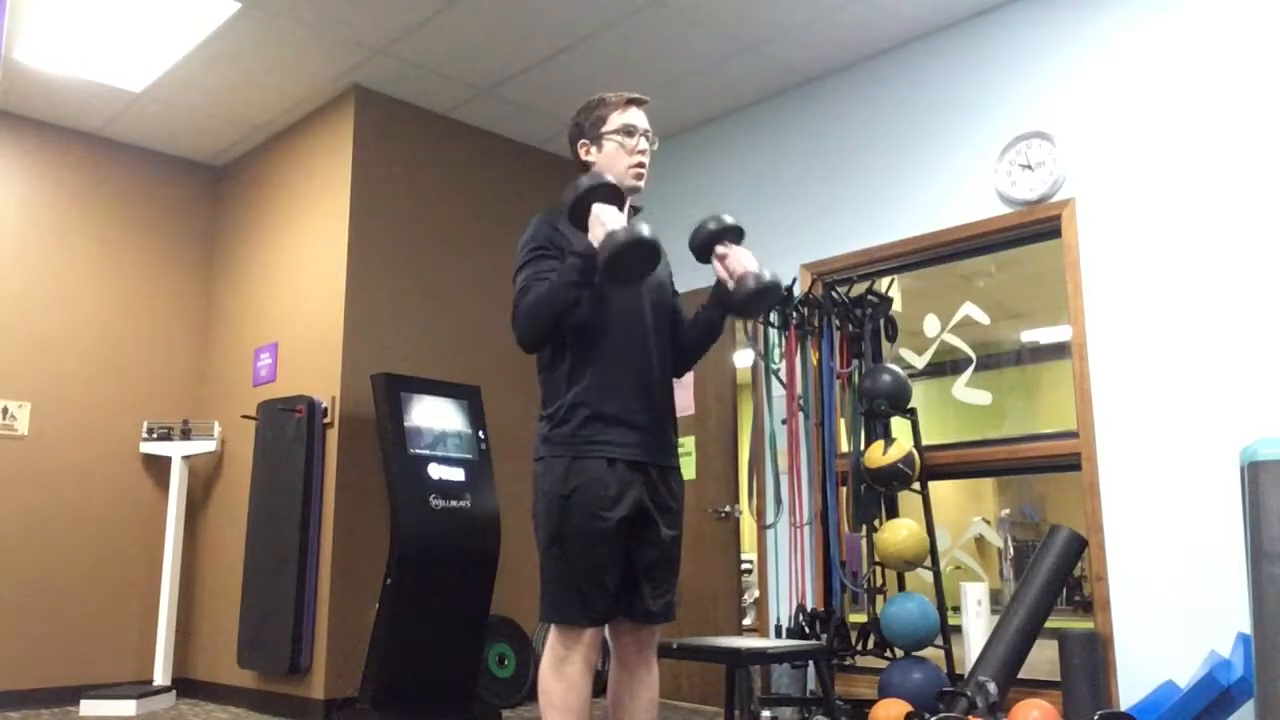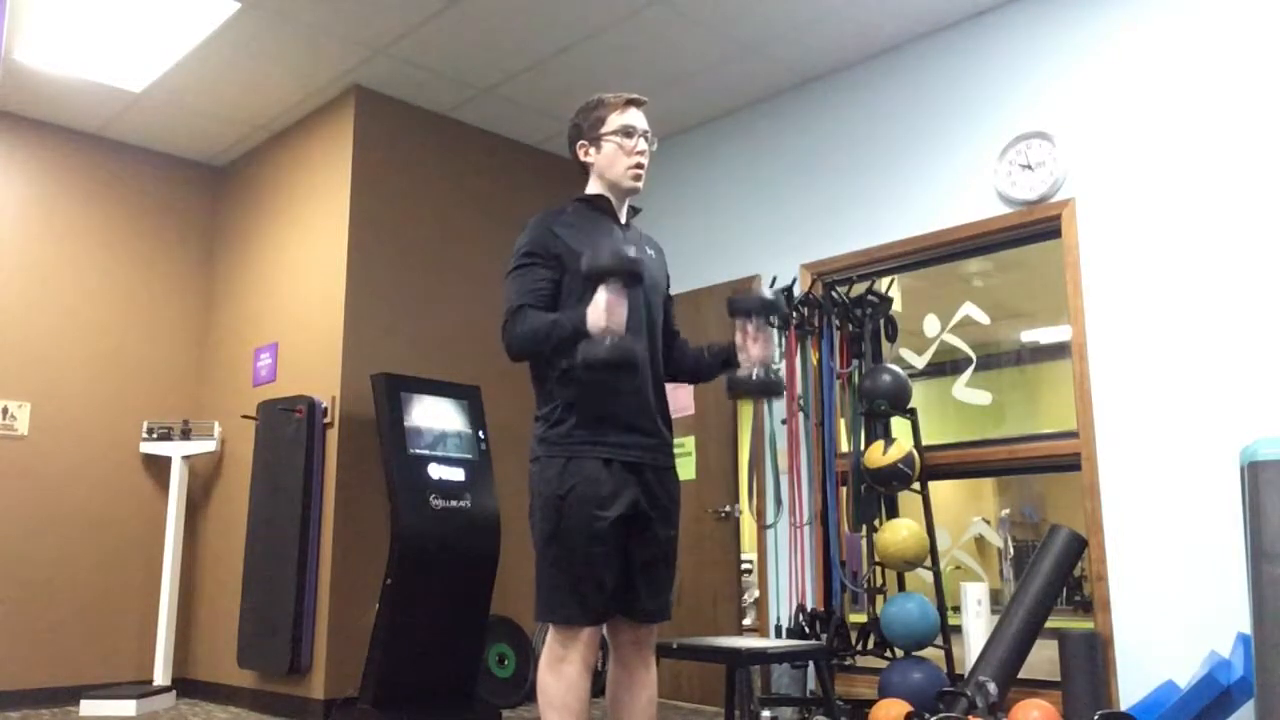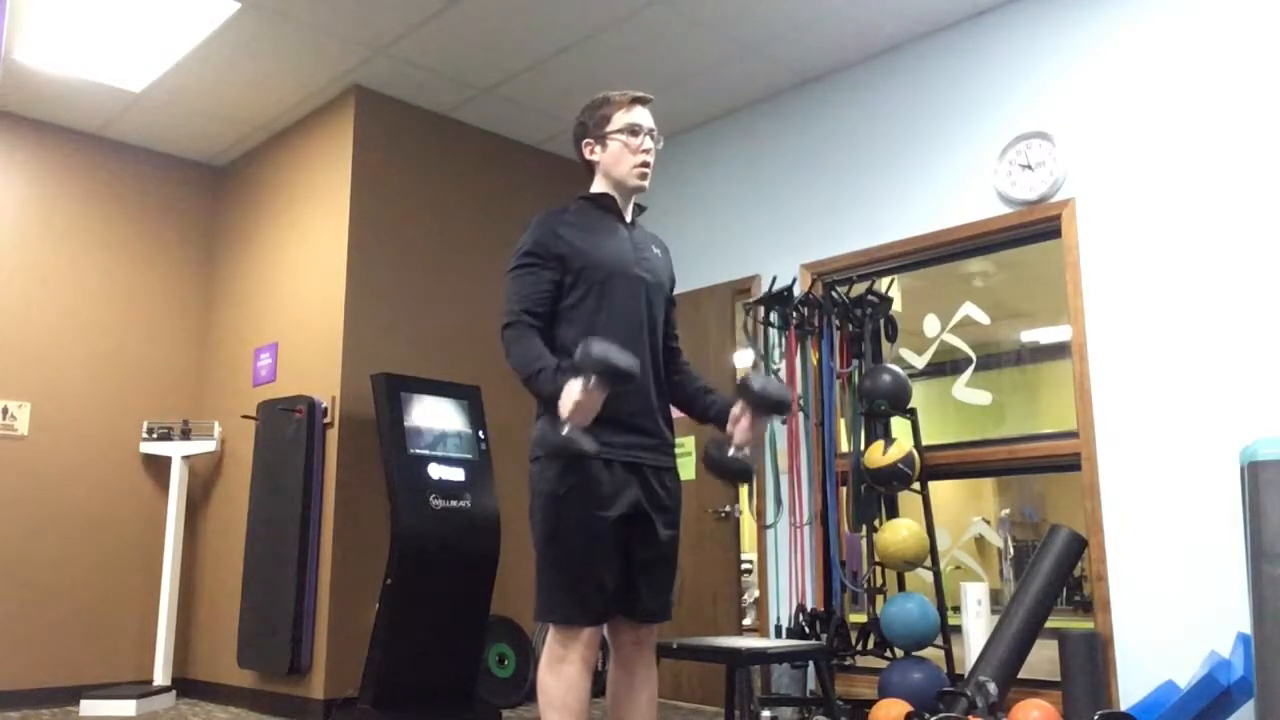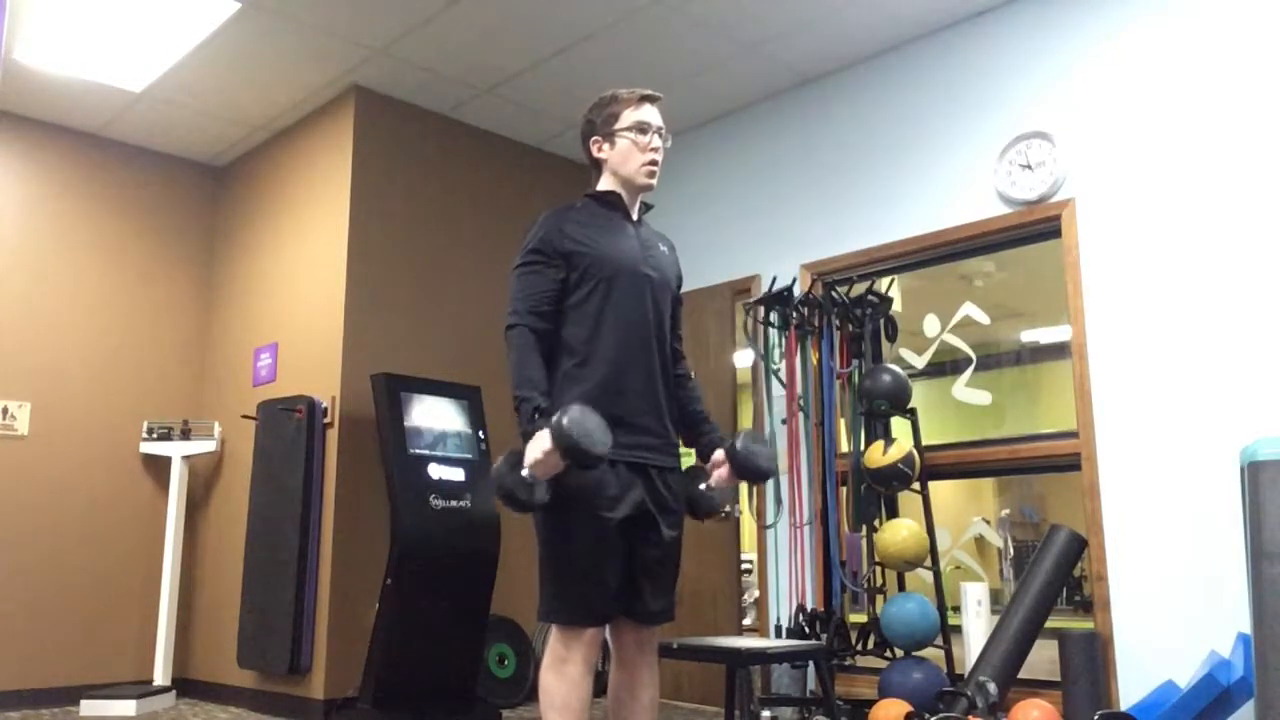
dt=0.3s
person 1, frame 1
right shoulder: (556, 228)
right elbow: (528, 325)
left wrist: (722, 296)
right wrist: (589, 253)
left hip: (653, 461)
right hip: (582, 457)
left knee: (641, 632)
right knee: (576, 630)
person 1, frame 2
left shoulder: (649, 250)
right shoulder: (553, 231)
right elbow: (518, 332)
left wrist: (729, 354)
right wrist: (582, 321)
left hip: (650, 462)
right hip: (578, 457)
left knee: (638, 632)
right knee: (574, 630)
person 1, frame 3
left shoulder: (655, 249)
right shoulder: (556, 231)
right elbow: (519, 330)
left wrist: (723, 410)
right wrist: (558, 385)
left hip: (651, 462)
right hip: (582, 458)
left knee: (639, 632)
right knee: (575, 629)
person 1, frame 4
left shoulder: (663, 249)
right shoulder: (562, 229)
right elbow: (524, 333)
left wrist: (709, 441)
right wrist: (536, 422)
left hip: (656, 465)
right hip: (584, 463)
left knee: (642, 632)
right knee: (578, 630)
